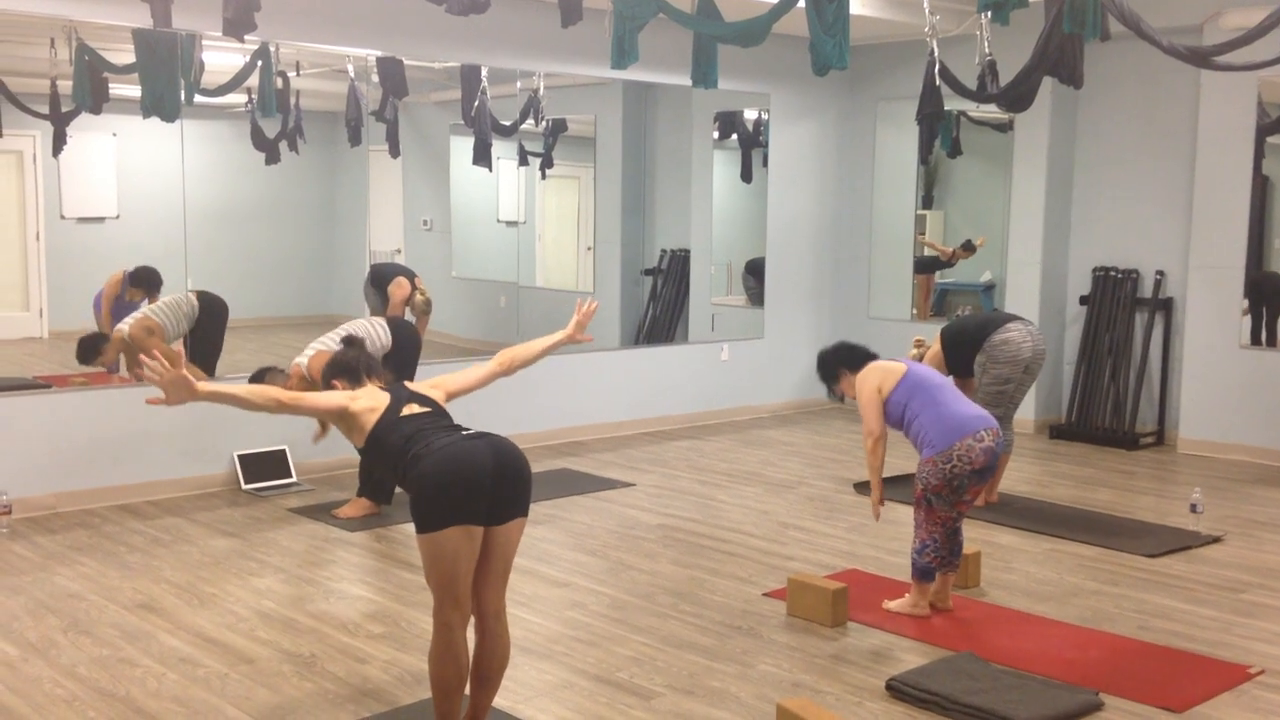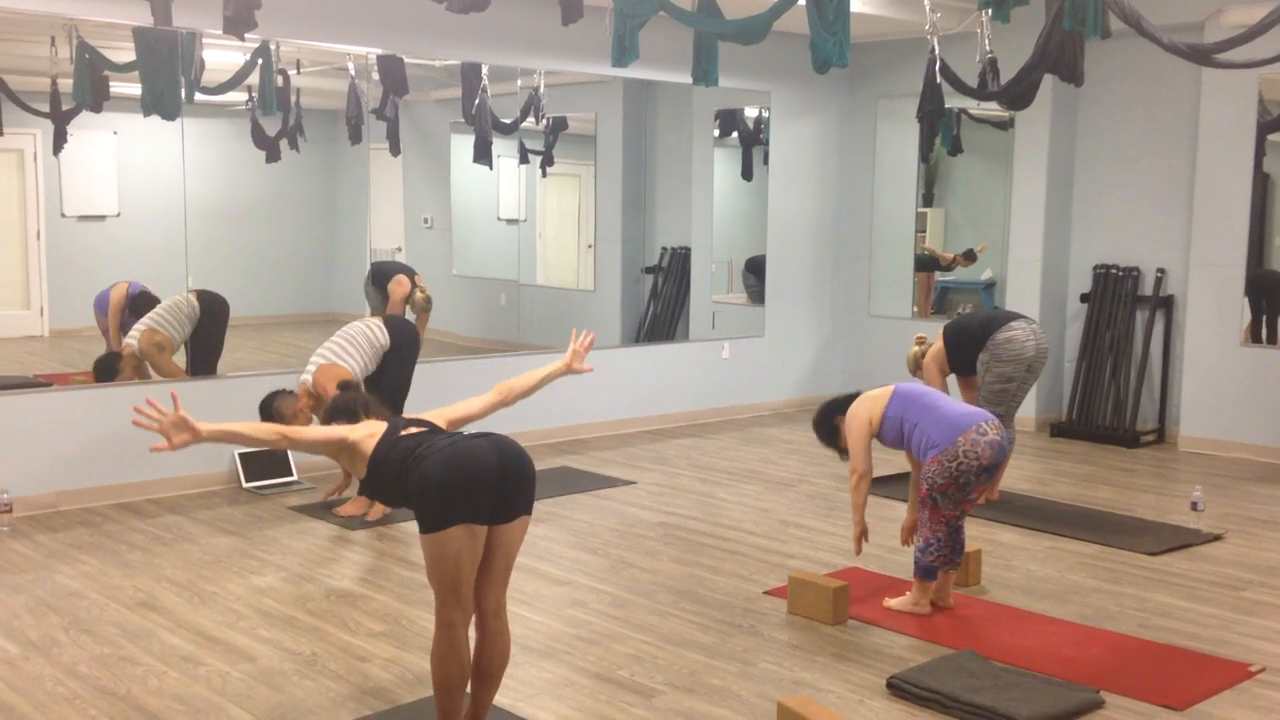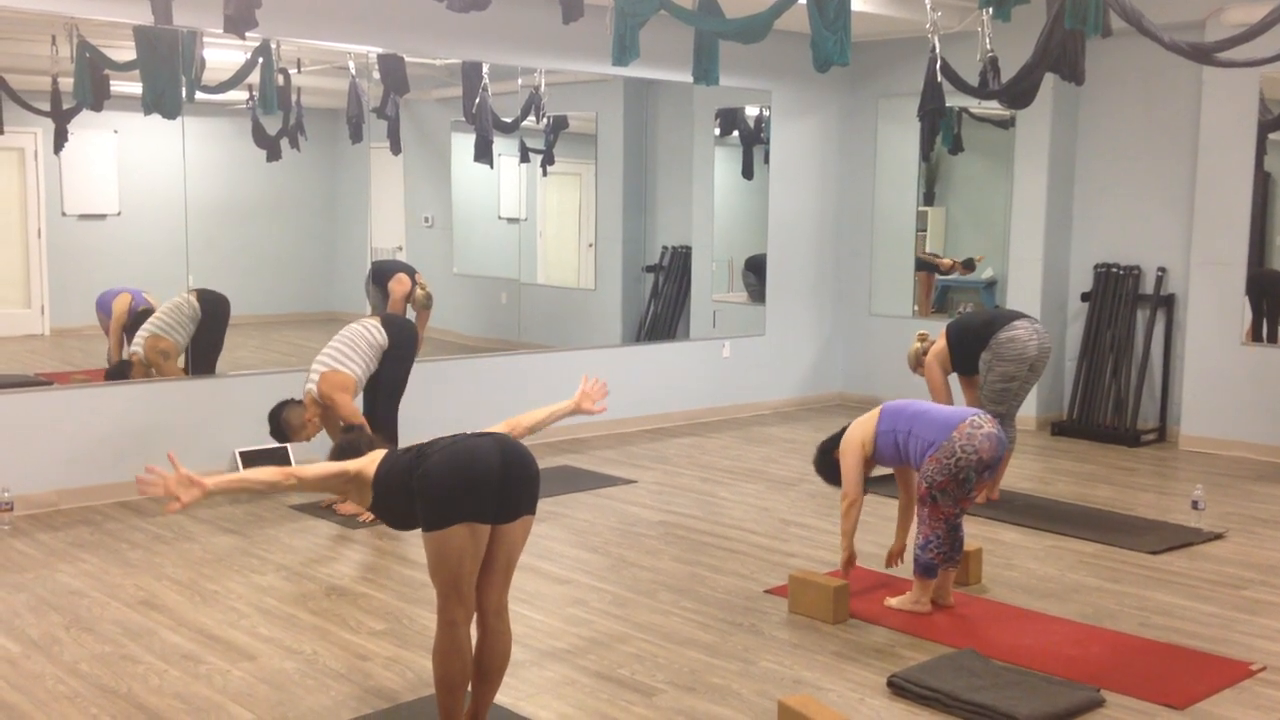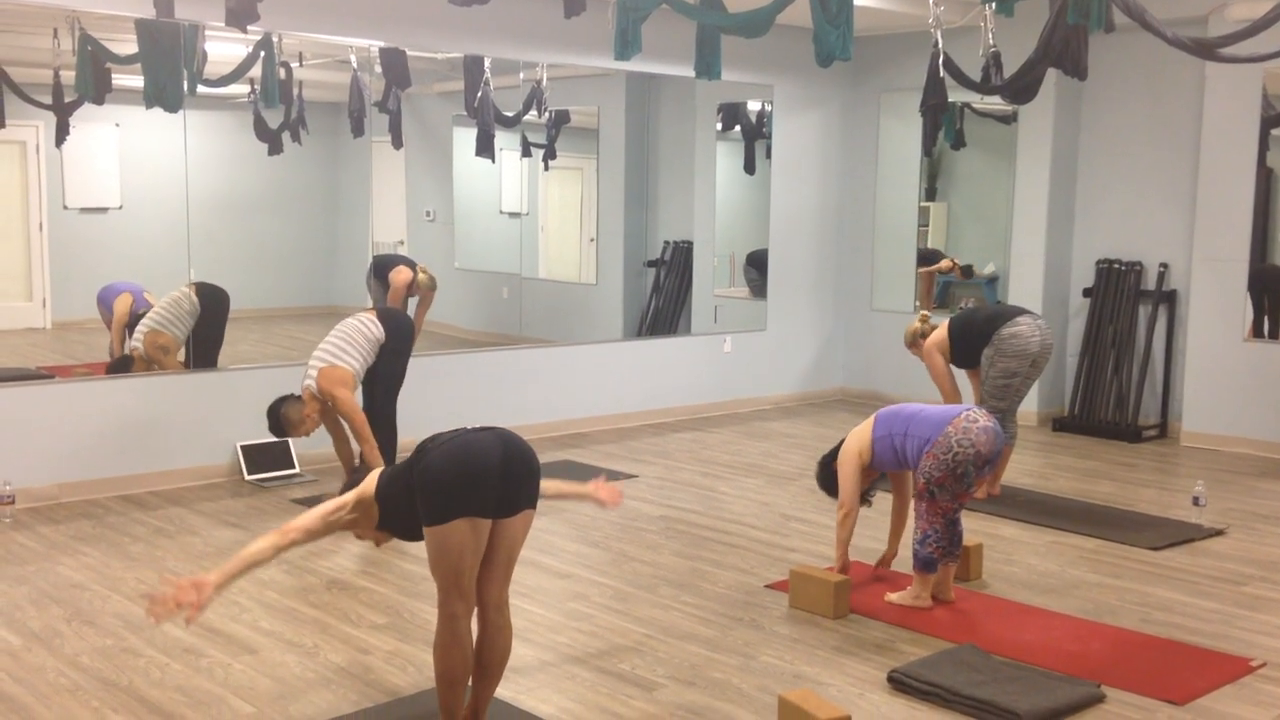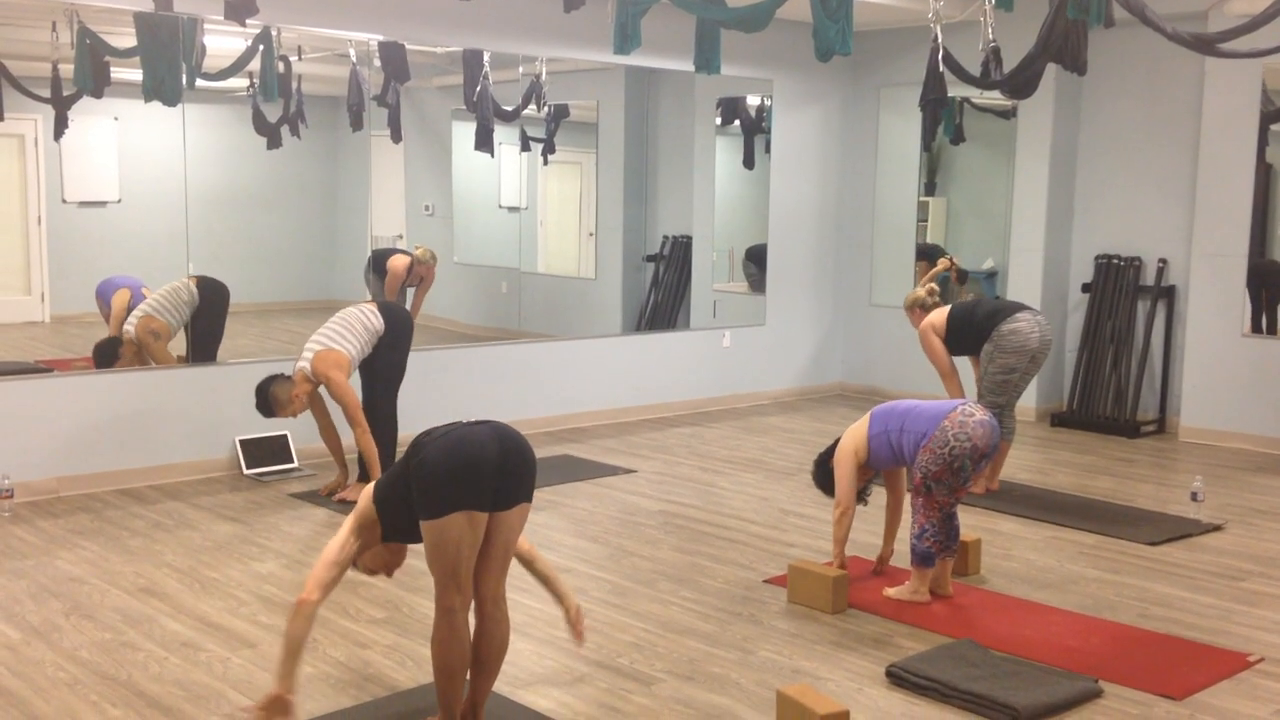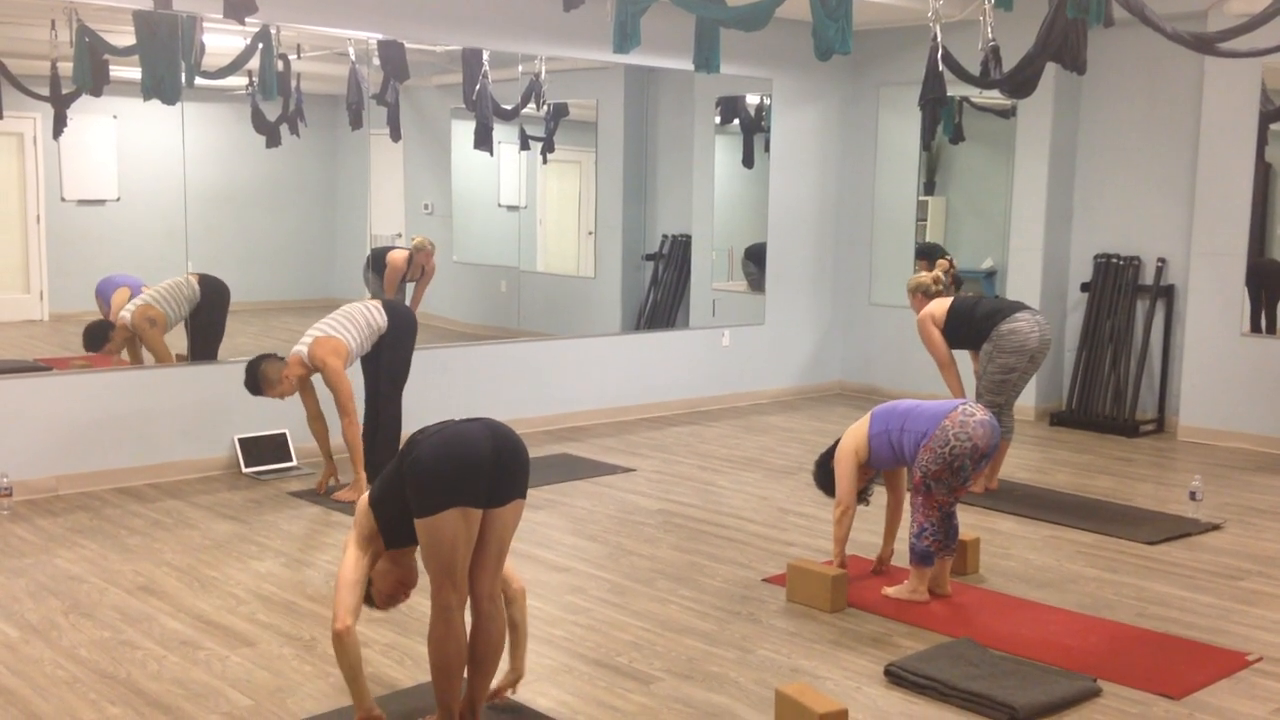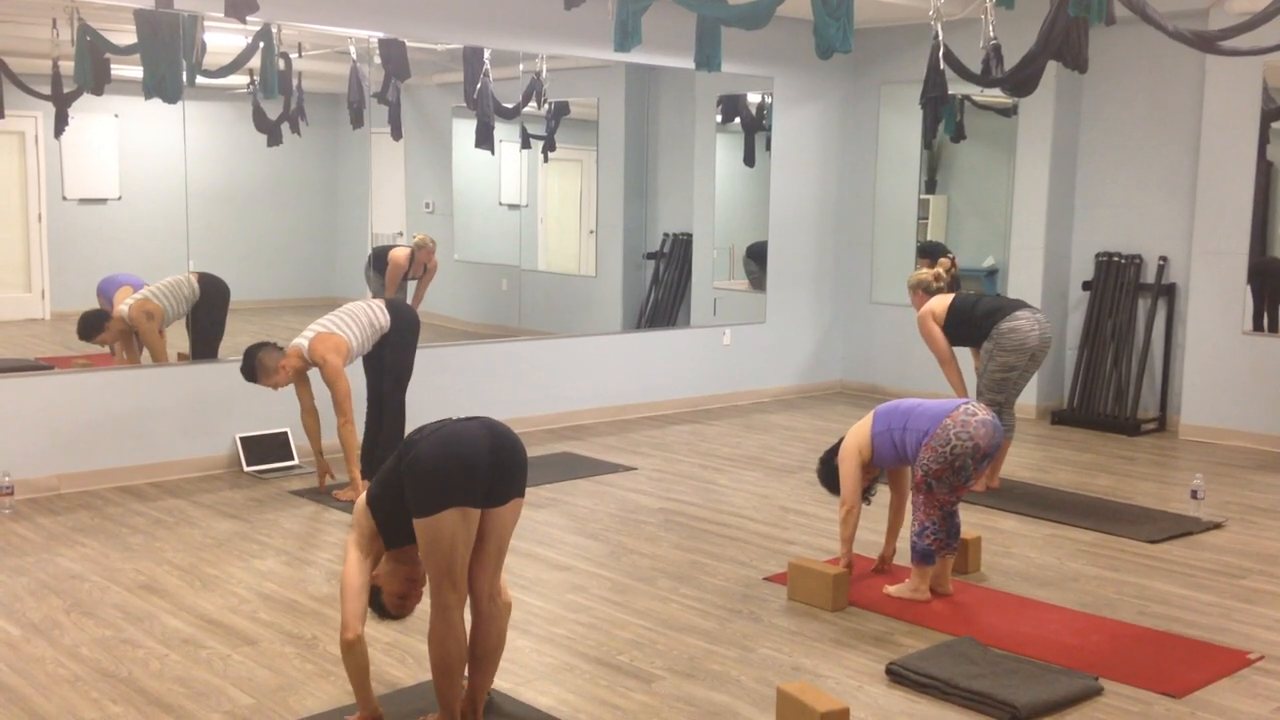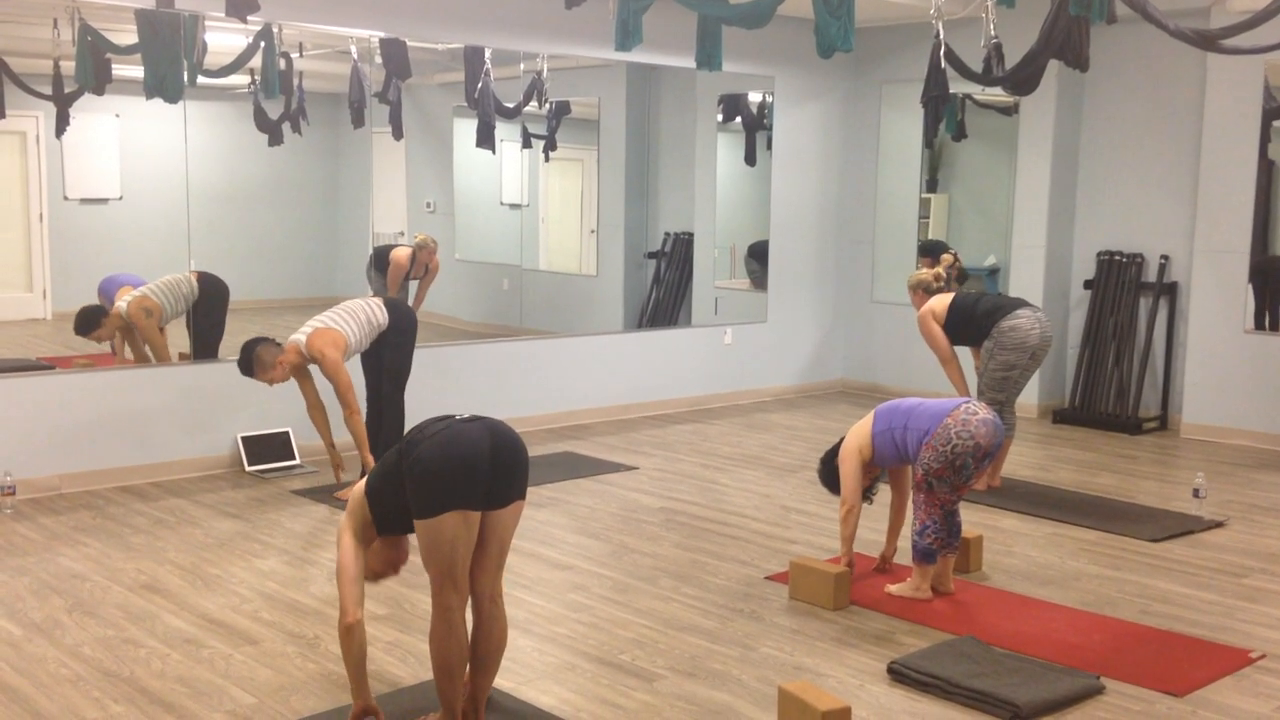
dt=0.4s
person 1, frame 1
left shoulder: (349, 402)
right shoulder: (427, 388)
left elbow: (281, 400)
right elbow: (502, 362)
left wrist: (199, 390)
right wrist: (565, 335)
left hip: (447, 474)
right hip: (507, 459)
left knee: (451, 620)
right knee: (491, 611)
person 1, frame 2
left shoulder: (349, 437)
right shoulder: (428, 419)
left elbow: (282, 435)
right elbow: (502, 393)
left wrist: (200, 432)
right wrist: (564, 366)
left hip: (451, 477)
right hip: (511, 458)
left knee: (453, 619)
right knee: (492, 611)
person 1, frame 3
left shoulder: (355, 472)
right shoulder: (419, 454)
left elbow: (287, 477)
right elbow: (512, 426)
left wrist: (206, 486)
right wrist: (574, 406)
left hip: (455, 478)
right hip: (515, 461)
left knee: (455, 617)
right knee: (493, 610)
person 1, frame 4
left shoulder: (358, 502)
right shoulder: (405, 482)
left elbow: (285, 535)
right elbow: (516, 479)
left wrist: (214, 581)
right wrist: (586, 490)
left hip: (455, 468)
right hip: (515, 449)
left knee: (456, 610)
right knee: (494, 604)
person 1, frame 5
left shoulder: (365, 523)
left elbow: (309, 598)
right elbow: (522, 547)
left wrist: (284, 687)
right wrist: (565, 598)
left hip: (449, 461)
right hip: (513, 446)
left knee: (452, 606)
right knee: (491, 597)
person 1, frame 6
left shoulder: (366, 540)
left elbow: (342, 626)
right elbow: (513, 588)
right wrist: (516, 664)
left hip: (445, 460)
left knee: (448, 604)
right knee: (487, 595)
person 1, frame 7
left shoulder: (366, 540)
left elbow: (352, 634)
right elbow: (502, 599)
right wrist: (483, 680)
left hip: (443, 461)
right hip: (505, 445)
left knee: (448, 606)
right knee: (487, 595)
person 1, frame 8
left shoulder: (358, 522)
left elbow: (351, 618)
right elbow: (473, 595)
right wrist: (476, 671)
left hip: (444, 460)
left knee: (448, 606)
right knee: (488, 595)
person 2, frame 1
left shoulder: (867, 378)
right shoulder: (900, 368)
left elbow: (875, 435)
left wrist: (876, 487)
right wrist: (931, 481)
left hip: (953, 448)
right hip: (989, 434)
left knee: (930, 525)
right knee: (950, 521)
left ankle: (918, 601)
right ankle: (941, 594)
person 2, frame 2
left shoulder: (857, 412)
right shoulder: (892, 402)
left elbow: (861, 473)
right elbow: (920, 463)
left wrist: (859, 522)
right wrist: (912, 514)
left hip: (960, 447)
left knee: (933, 524)
right knee: (951, 520)
left ankle: (919, 600)
right ankle: (942, 593)
person 2, frame 3
left shoulder: (853, 439)
right shoulder: (889, 434)
left elbow: (851, 498)
right elbow: (908, 492)
left wrist: (847, 548)
right wrist: (899, 541)
left hip: (959, 444)
left knee: (932, 520)
right knee: (949, 517)
left ankle: (919, 599)
right ankle: (942, 592)
person 2, frame 4
left shoulder: (852, 449)
right shoulder: (888, 442)
left elbow: (847, 509)
right elbow: (901, 499)
left wrist: (841, 557)
right wrist: (891, 548)
left hip: (957, 439)
left knee: (929, 514)
right knee: (948, 511)
left ankle: (920, 594)
right ankle: (943, 587)
person 2, frame 5
left shoulder: (848, 447)
right shoulder: (883, 445)
left elbow: (844, 507)
right elbow: (895, 498)
left wrist: (838, 555)
right wrist: (887, 547)
left hip: (953, 433)
left knee: (926, 508)
right knee: (944, 506)
left ankle: (918, 589)
right ankle: (941, 582)
person 2, frame 6
left shoulder: (848, 447)
right shoulder: (883, 445)
left elbow: (844, 507)
right elbow: (896, 498)
left wrist: (838, 555)
right wrist: (887, 547)
left hip: (954, 433)
left knee: (924, 507)
right knee: (943, 505)
left ankle: (916, 588)
right ankle: (939, 581)
person 2, frame 7
left shoulder: (852, 446)
right shoulder: (888, 442)
left elbow: (849, 506)
right elbow: (899, 497)
left wrist: (845, 554)
right wrist: (889, 547)
left hip: (955, 432)
left knee: (926, 505)
right knee: (945, 504)
left ankle: (918, 587)
right ankle: (941, 580)
person 2, frame 8
left shoulder: (852, 446)
right shoulder: (888, 444)
left elbow: (850, 505)
right elbow: (900, 497)
left wrist: (846, 553)
right wrist: (890, 547)
left hip: (956, 431)
left knee: (926, 503)
right knee: (946, 503)
left ankle: (919, 586)
right ankle: (942, 578)
person 3, frame 1
left shoulder: (930, 363)
right shoulder: (953, 352)
left hip: (1004, 344)
right hip: (1034, 338)
right knee: (1002, 422)
right ankle: (990, 491)
person 3, frame 2
left shoulder: (932, 361)
right shoulder: (958, 350)
right elbow: (973, 407)
left hip: (1007, 343)
right hip: (1037, 336)
right knee: (1004, 420)
right ankle: (991, 489)
person 3, frame 3
left shoulder: (934, 359)
right shoulder: (959, 348)
right elbow: (975, 406)
left hip: (1010, 343)
right hip: (1039, 337)
right knee: (1005, 419)
right ankle: (992, 487)
person 3, frame 4
left shoulder: (932, 346)
right shoulder: (958, 335)
left elbow: (952, 400)
right elbow: (982, 391)
left hip: (1012, 338)
left knee: (990, 414)
right knee: (1006, 414)
right ankle: (993, 483)
person 3, frame 5
left shoulder: (928, 326)
right shoulder: (957, 316)
left elbow: (949, 376)
right elbow: (982, 371)
left hip: (1012, 334)
left knee: (988, 410)
right knee: (1004, 409)
left ankle: (976, 480)
right ankle: (992, 478)
person 3, frame 6
left shoulder: (926, 316)
right shoulder: (958, 307)
left elbow: (947, 365)
right elbow: (978, 359)
left hip: (1010, 333)
right hip: (1038, 326)
left knee: (985, 410)
right knee: (1002, 409)
left ankle: (975, 479)
right ankle: (991, 477)
person 3, frame 7
left shoulder: (926, 313)
right shoulder: (959, 304)
left elbow: (947, 362)
right elbow: (979, 352)
left hip: (1011, 332)
right hip: (1039, 324)
left knee: (986, 408)
right knee: (1003, 407)
left ankle: (976, 478)
right ankle: (992, 476)
person 3, frame 8
left shoulder: (926, 313)
right shoulder: (958, 303)
left elbow: (949, 361)
right elbow: (979, 354)
left hip: (1012, 330)
right hip: (1040, 323)
left knee: (987, 407)
right knee: (1004, 406)
left ankle: (978, 477)
right ankle: (993, 475)
person 4, frame 1
left shoulder: (318, 368)
right shoulder: (296, 374)
right wrist: (324, 424)
left hip: (401, 339)
right hip: (385, 340)
left ankle: (372, 499)
right ankle: (369, 494)
person 4, frame 2
left shoulder: (326, 389)
right shoulder: (306, 394)
right wrist: (348, 476)
left hip: (399, 338)
right hip: (378, 335)
left ankle: (372, 496)
person 4, frame 3
left shoulder: (332, 396)
right shoulder: (313, 401)
left hip: (398, 336)
right hip: (375, 333)
left knee: (383, 416)
right knee: (373, 415)
person 4, frame 4
left shoulder: (332, 391)
right shoulder: (309, 397)
left elbow: (368, 444)
right elbow: (339, 438)
left hip: (394, 328)
right hip: (371, 327)
left knee: (382, 410)
right knee: (371, 410)
person 4, frame 5
left shoulder: (328, 374)
right shoulder: (300, 379)
left elbow: (361, 429)
right elbow: (325, 426)
right wrist: (342, 472)
left hip: (392, 323)
right hip: (367, 318)
left knee: (382, 405)
right knee: (370, 404)
left ankle: (371, 481)
right ankle: (365, 479)
person 4, frame 6
left shoulder: (325, 361)
right shoulder: (295, 364)
left elbow: (349, 420)
right elbow: (314, 416)
left wrist: (359, 475)
right wrist: (329, 462)
left hip: (396, 322)
right hip: (374, 324)
left knee: (387, 403)
right knee: (373, 404)
right ankle: (369, 478)
person 4, frame 7
left shoulder: (325, 358)
right shoulder: (294, 357)
left elbow: (345, 419)
right elbow: (308, 411)
left wrist: (354, 474)
right wrist: (319, 459)
left hip: (399, 322)
right hip: (377, 325)
left knee: (390, 404)
right knee: (375, 404)
right ankle: (371, 476)
person 4, frame 8
left shoulder: (323, 352)
right shoulder: (292, 353)
left elbow: (351, 410)
right elbow: (314, 406)
left wrist: (366, 457)
right wrist: (332, 451)
left hip: (396, 321)
right hip: (375, 325)
left knee: (389, 402)
right knee: (375, 402)
